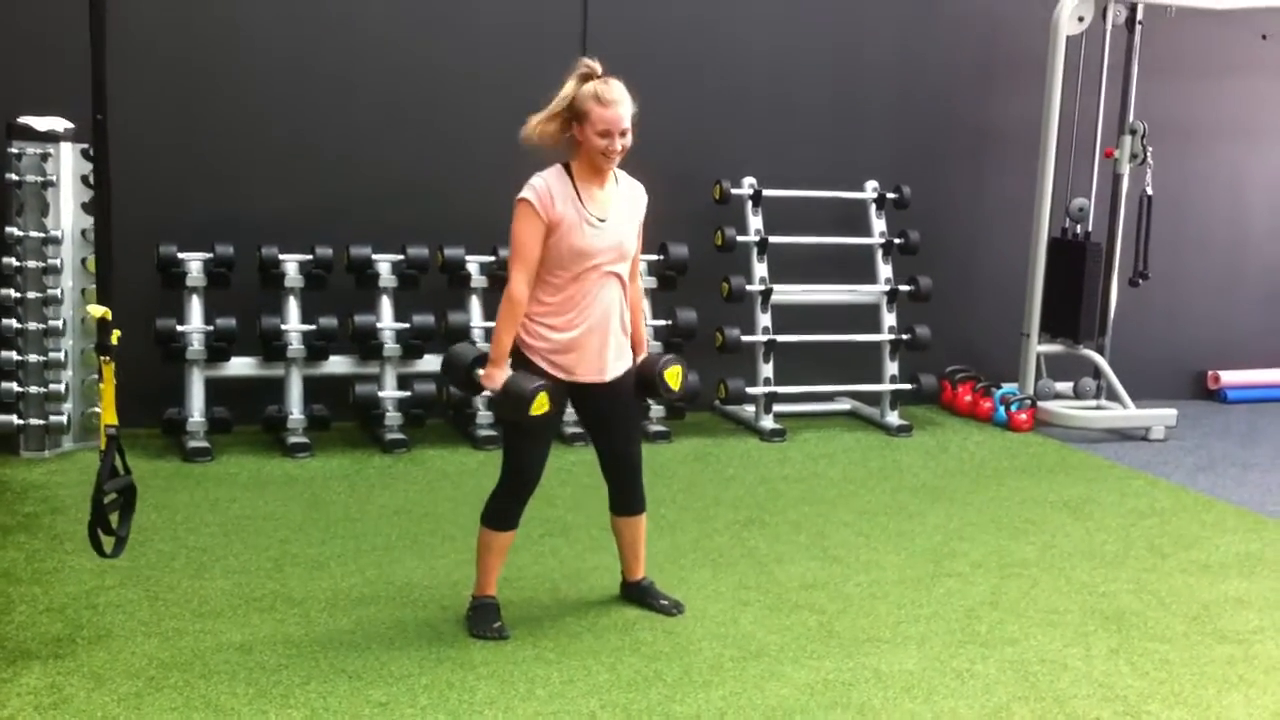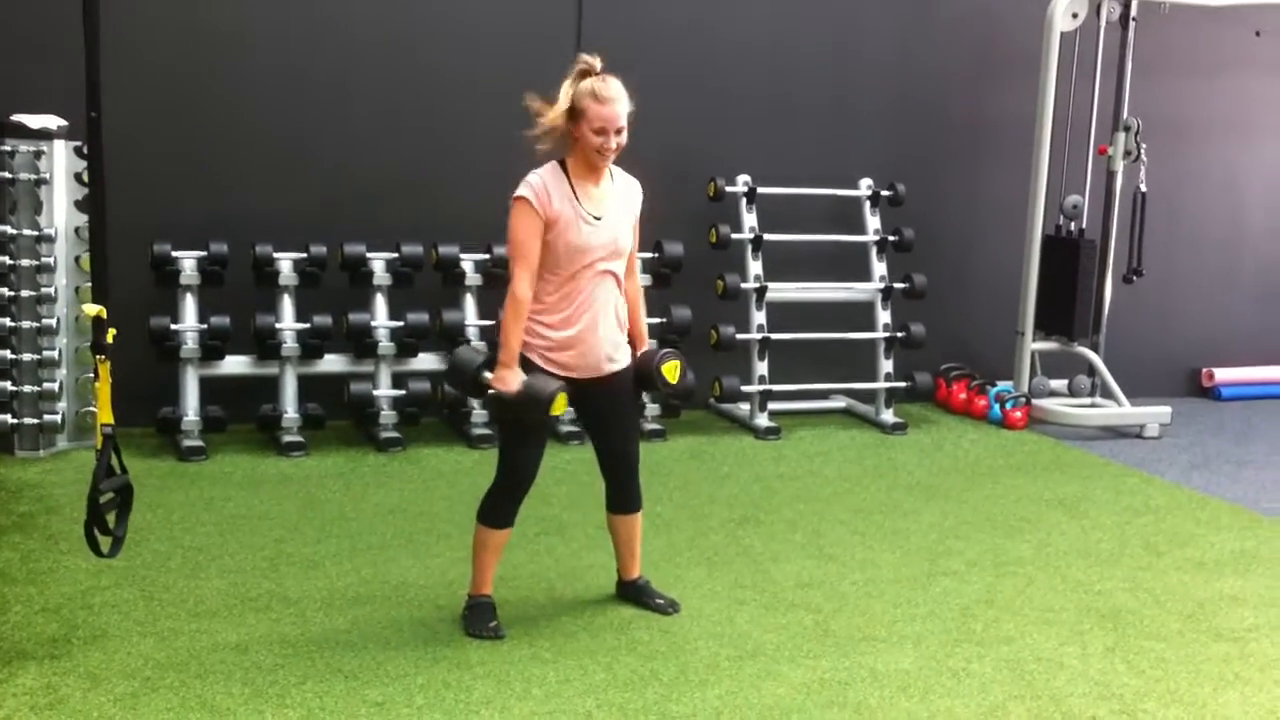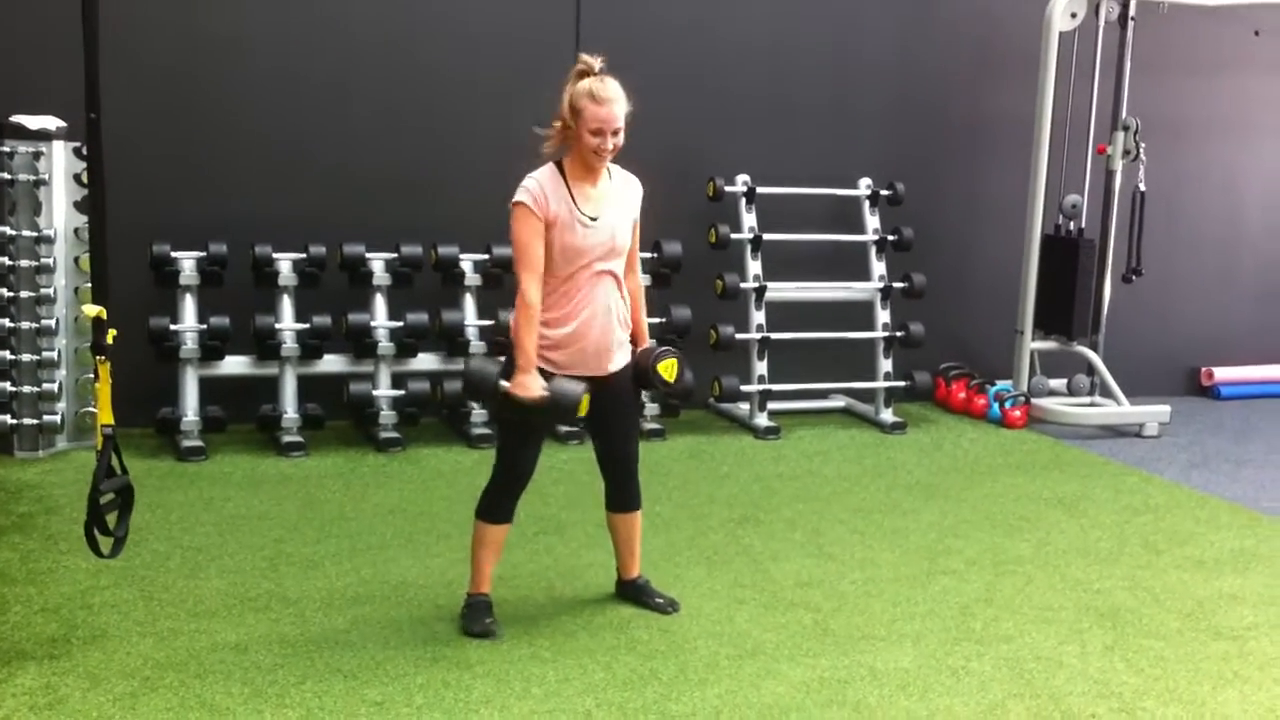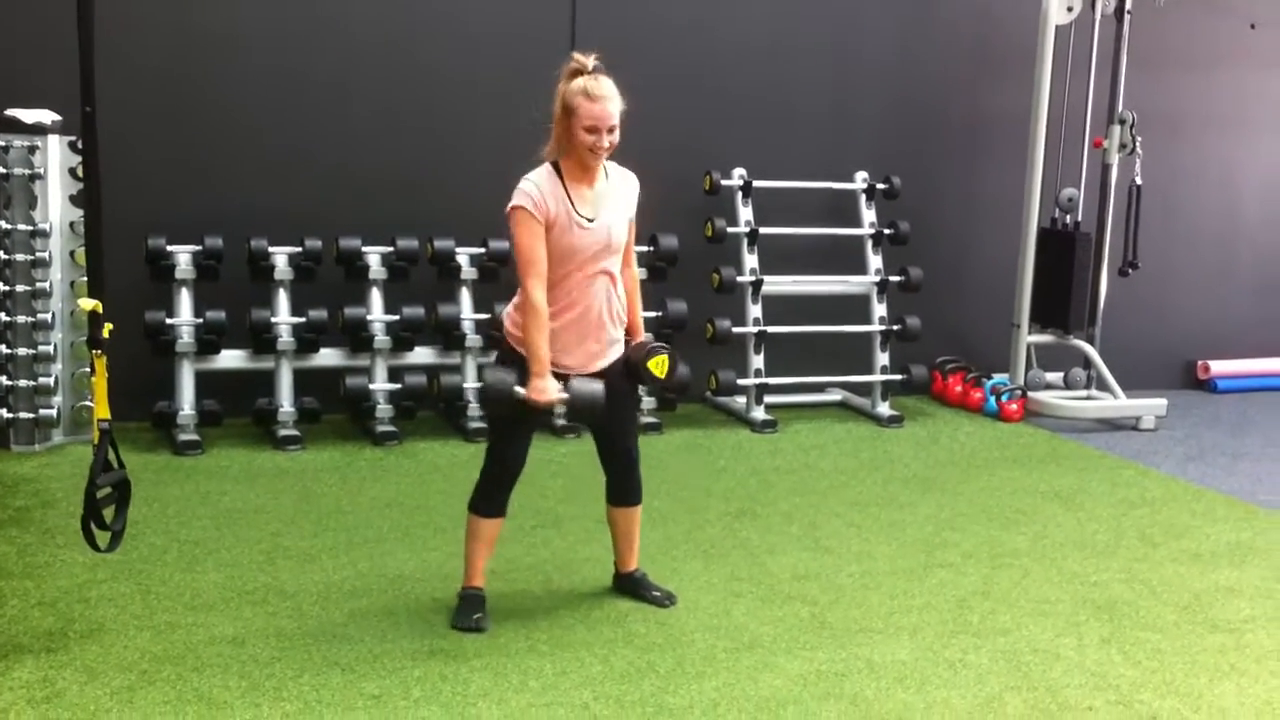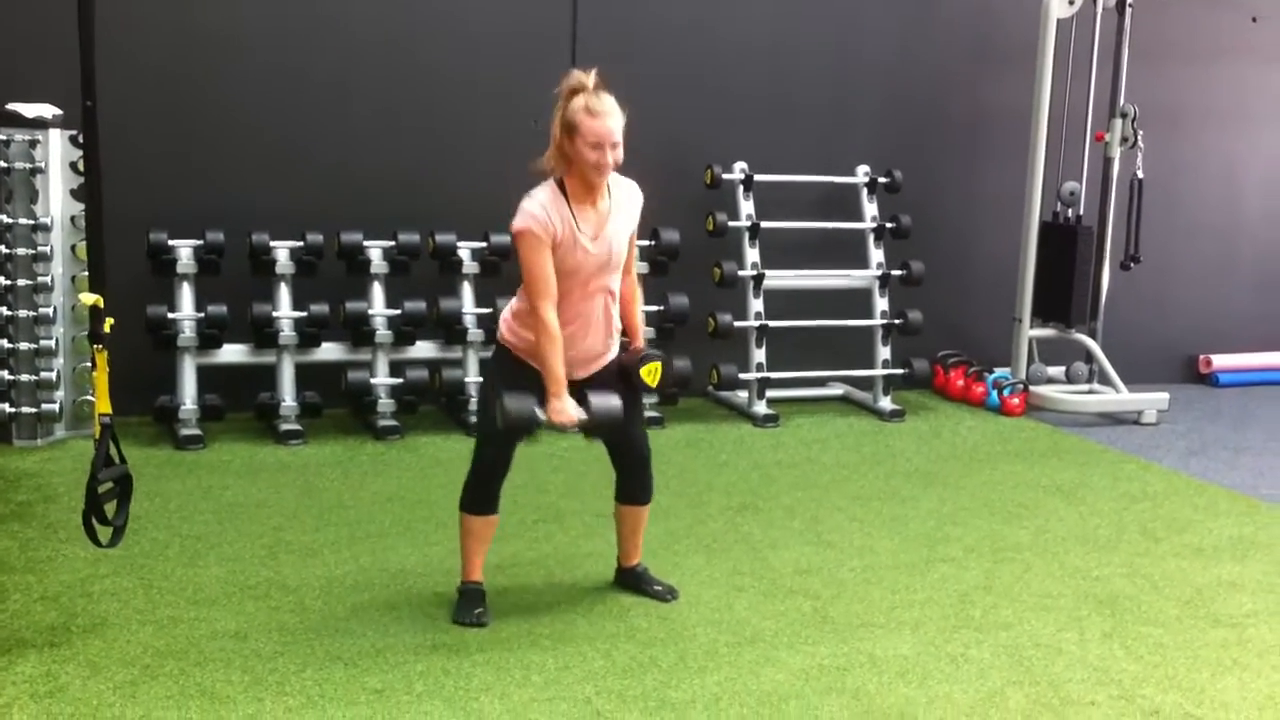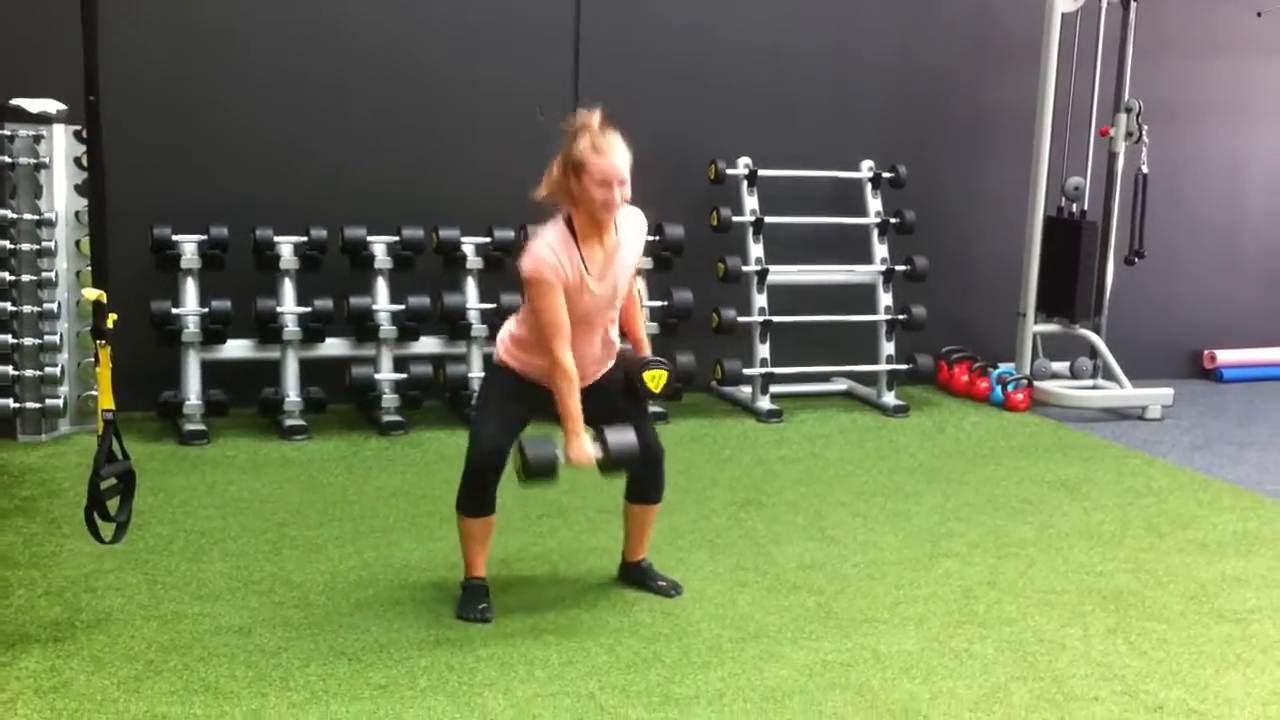
dt=0.1s
person 1, frame 1
left shoulder: (633, 194)
right shoulder: (543, 193)
right elbow: (519, 286)
left wrist: (644, 349)
right wrist: (497, 361)
left hip: (611, 365)
right hip: (543, 364)
left knee: (627, 472)
right knee: (518, 481)
left ankle: (636, 581)
right ankle: (483, 599)
person 1, frame 2
left shoulder: (629, 189)
right shoulder: (539, 190)
right elbow: (522, 284)
left wrist: (643, 345)
right wrist: (506, 363)
left hip: (608, 361)
right hip: (542, 362)
left knee: (624, 470)
right knee: (514, 478)
left ankle: (631, 580)
right ankle: (479, 599)
person 1, frame 3
left shoulder: (629, 189)
right shoulder: (537, 191)
right elbow: (530, 287)
left wrist: (644, 342)
right wrist: (525, 369)
left hip: (610, 360)
right hip: (541, 357)
left knee: (623, 467)
right knee: (512, 475)
left ankle: (630, 579)
right ankle: (478, 597)
person 1, frame 4
left shoulder: (626, 184)
right shoulder: (535, 192)
right elbow: (534, 290)
left wrist: (638, 336)
right wrist: (539, 373)
left hip: (604, 353)
right hip: (532, 351)
left knee: (624, 461)
right knee: (502, 467)
left ankle: (628, 572)
right ankle: (472, 591)
person 1, frame 5
left shoulder: (628, 196)
right shoulder: (538, 214)
right elbow: (544, 313)
left wrist: (639, 343)
right wrist: (555, 394)
left hip: (600, 356)
right hip: (526, 355)
left knee: (636, 456)
right knee: (492, 459)
left ankle: (630, 567)
right ankle: (472, 584)
person 1, frame 6
left shoulder: (633, 223)
right shoulder: (547, 252)
right elbow: (557, 352)
left wrist: (643, 354)
right wrist: (574, 434)
left hip: (598, 366)
right hip: (524, 371)
left knee: (649, 453)
right knee: (485, 458)
left ankle: (634, 563)
right ankle: (475, 580)
